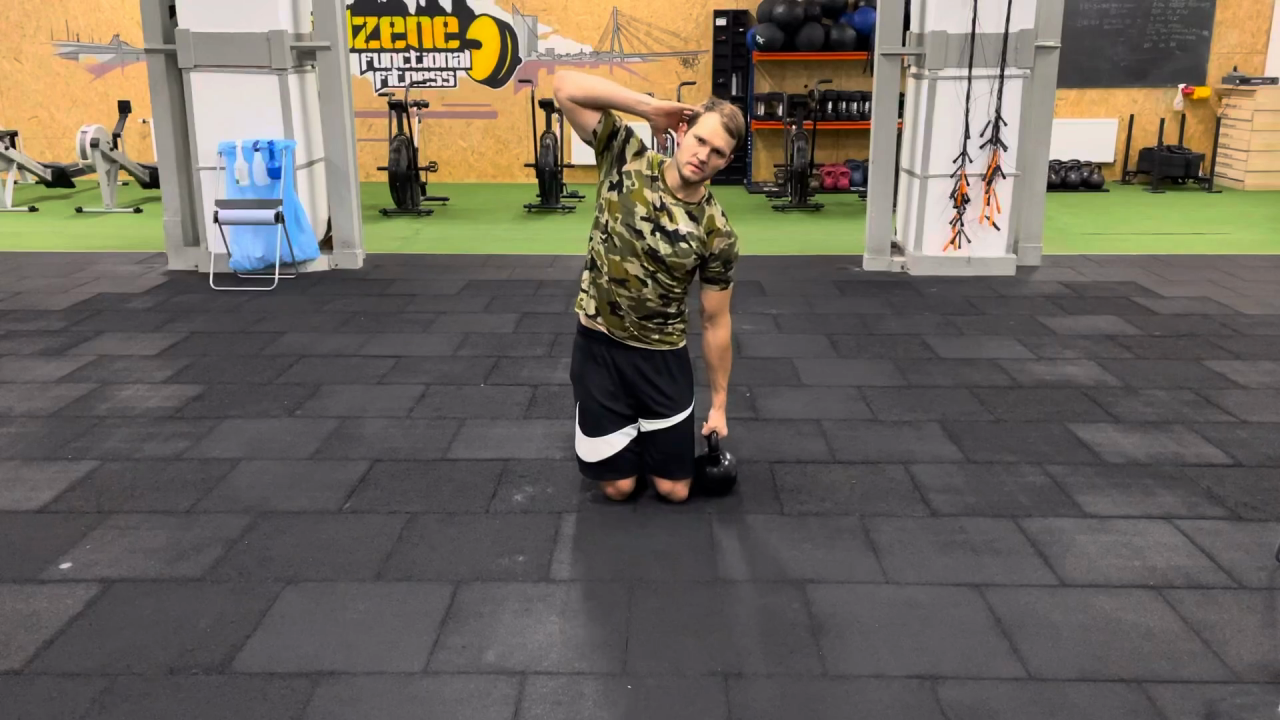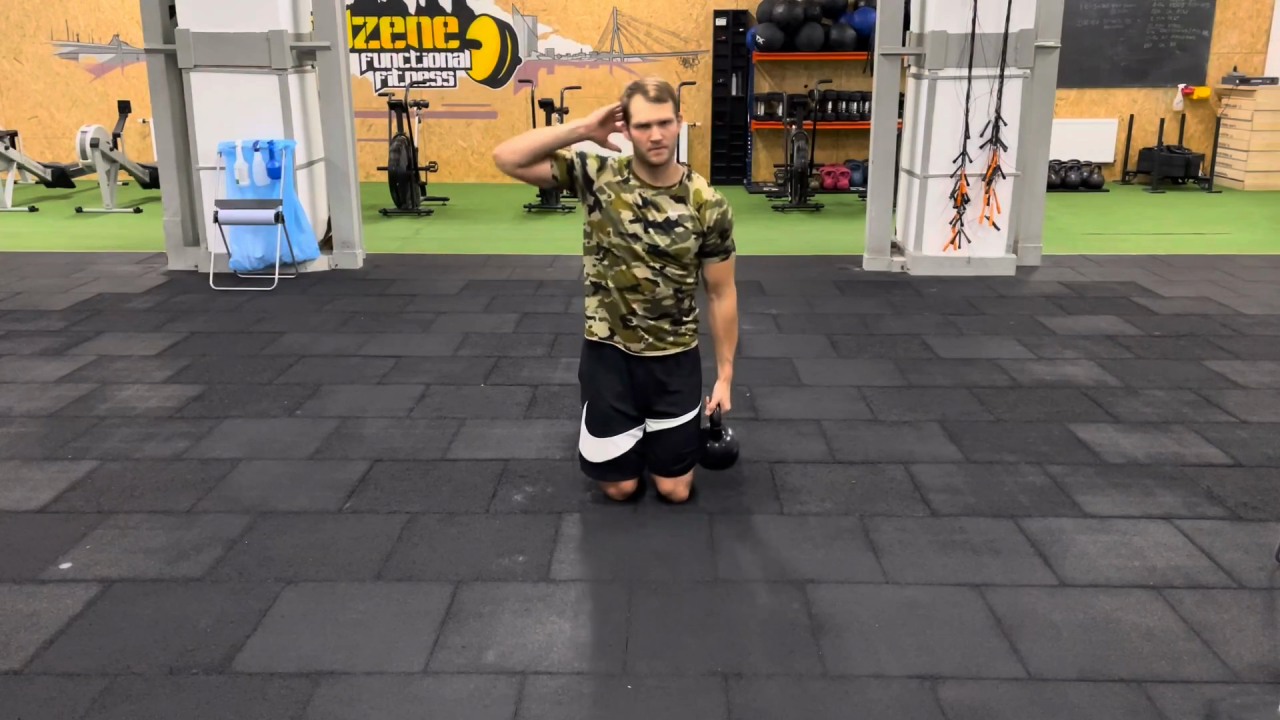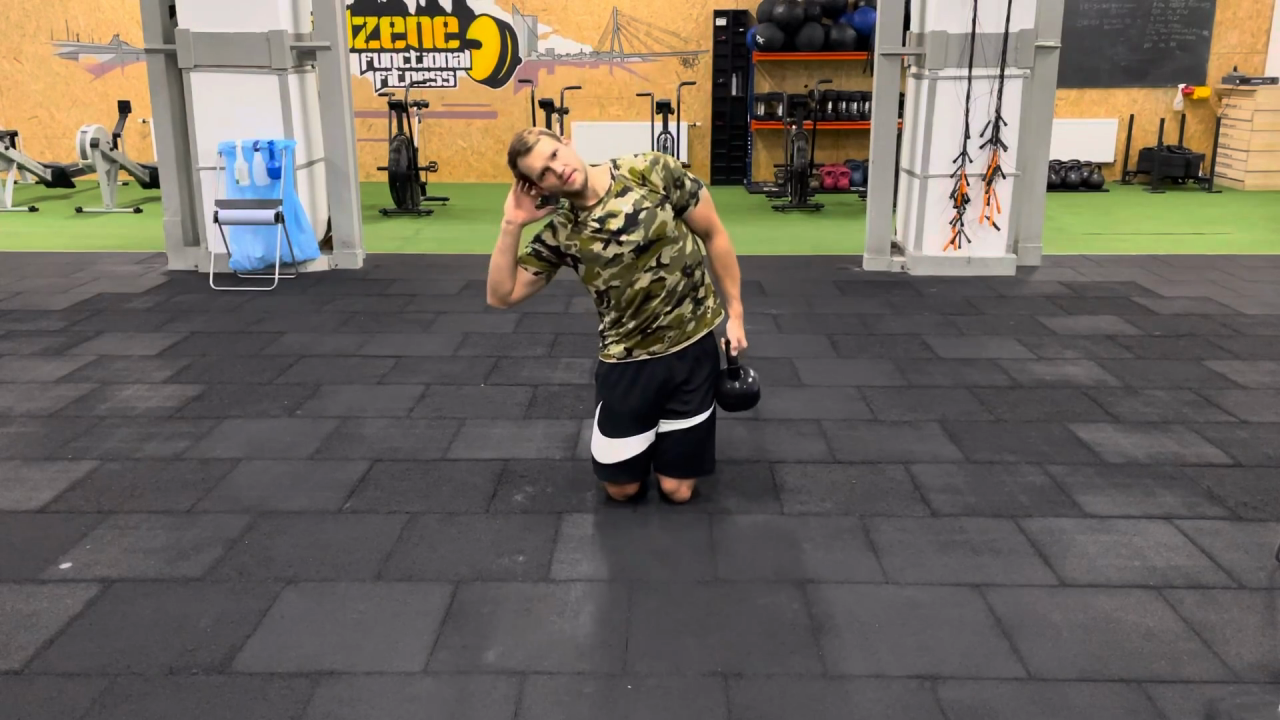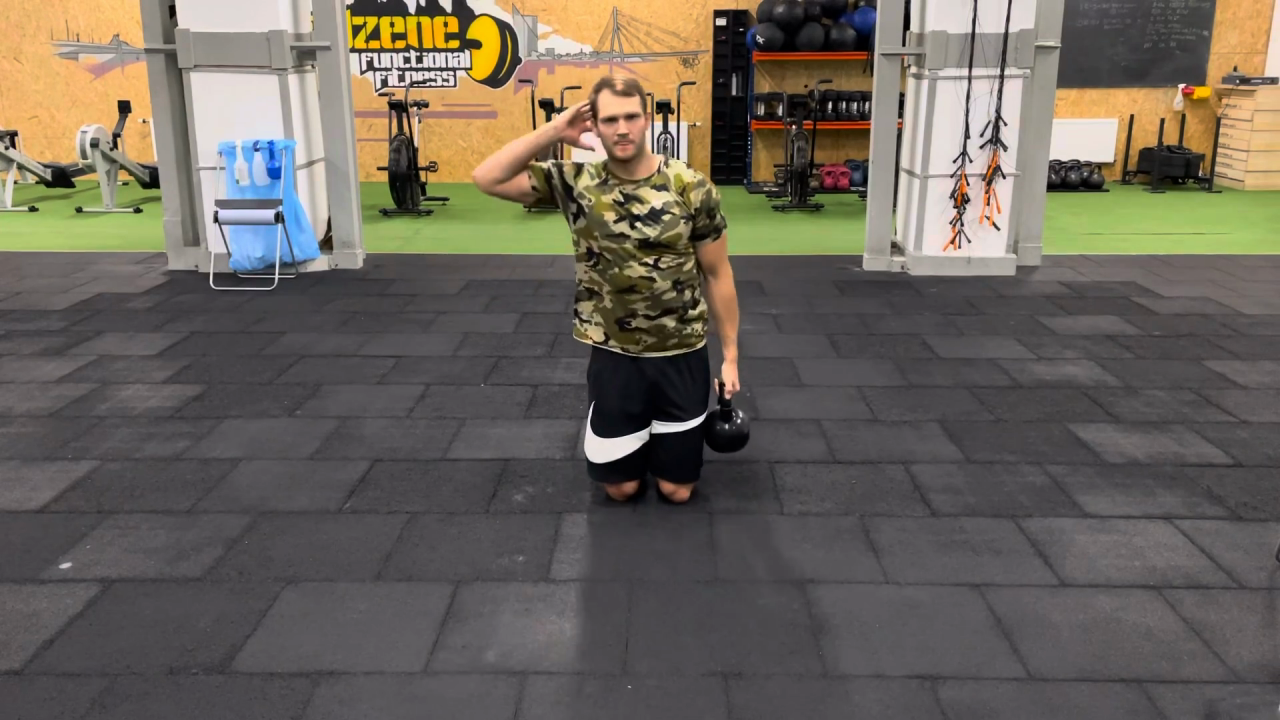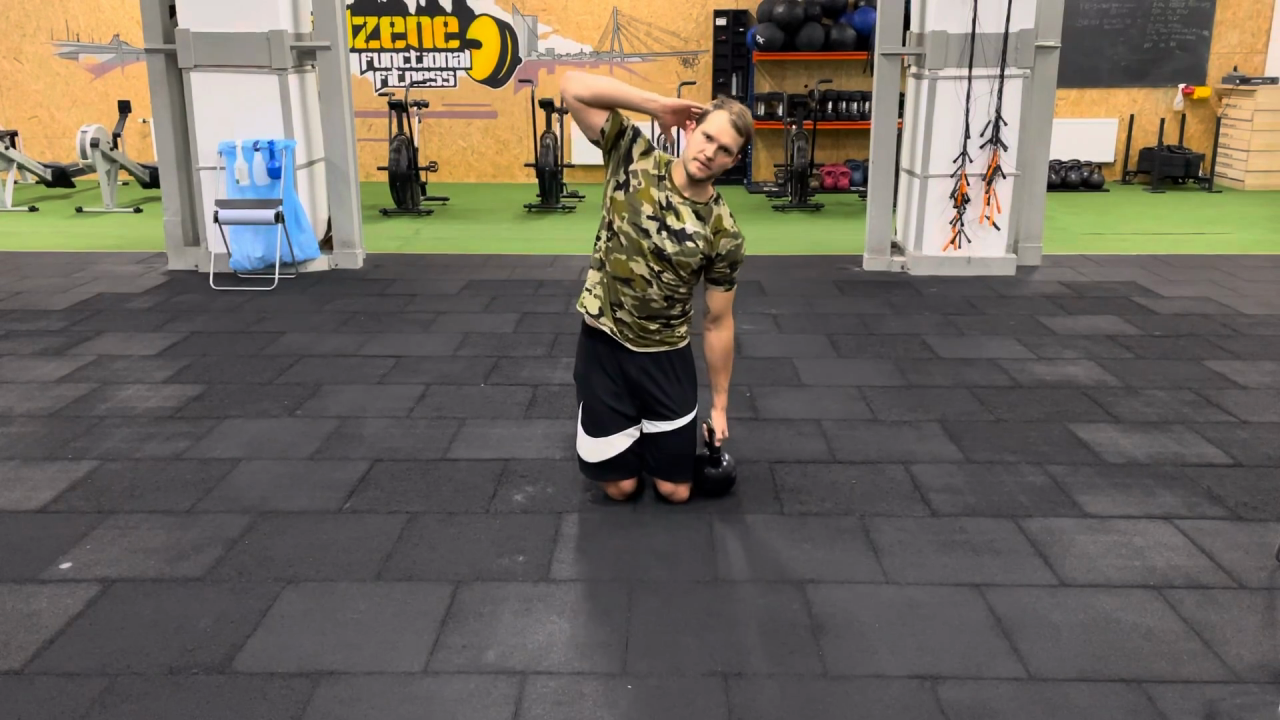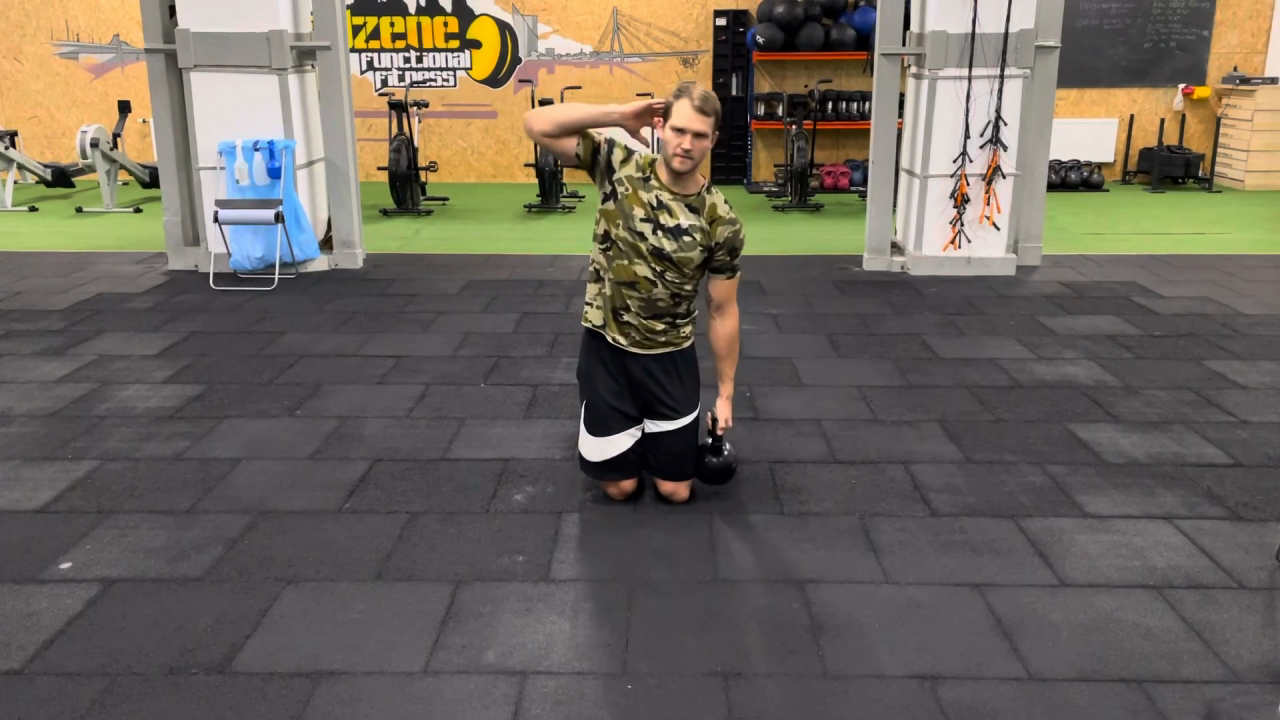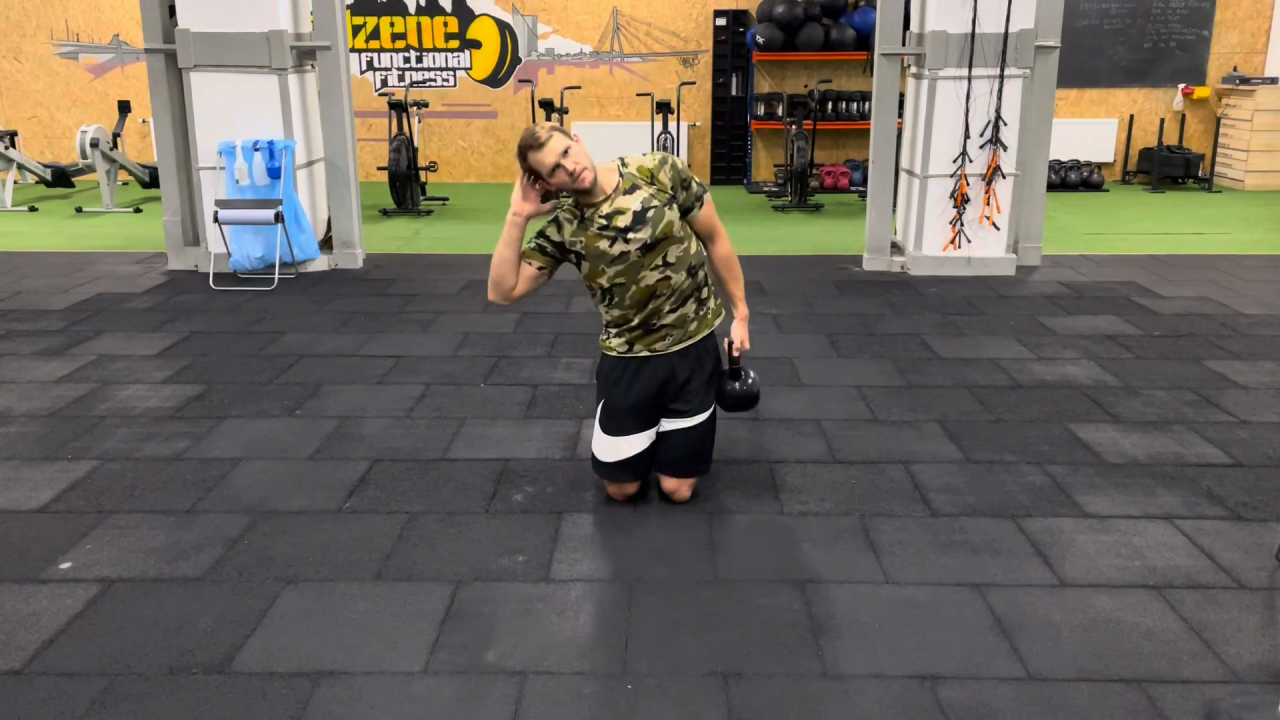
dt=0.7s
person 1, frame 1
left shoulder: (716, 234)
right shoulder: (626, 160)
left elbow: (715, 323)
right elbow: (565, 86)
left wrist: (718, 403)
right wrist: (650, 108)
left hip: (662, 353)
right hip: (599, 344)
left knee: (675, 490)
right knee: (618, 488)
left ankle: (649, 431)
right ankle: (627, 430)
person 1, frame 2
left shoulder: (707, 205)
right shoulder: (597, 173)
left elbow: (721, 294)
right elbow: (506, 158)
left wrist: (724, 375)
right wrist: (582, 129)
left hip: (674, 356)
right hip: (608, 352)
left knee: (675, 489)
right knee: (619, 487)
left ankle: (659, 432)
right ankle: (629, 431)
person 1, frame 3
left shoulder: (654, 172)
right shoulder: (558, 233)
left elbow: (713, 234)
right elbow: (501, 296)
left wrist: (734, 312)
right wrist: (512, 224)
left hip: (692, 345)
right hip: (626, 357)
left knee: (677, 490)
right knee: (621, 488)
left ankle: (666, 435)
right ankle: (643, 433)
person 1, frame 4
left shoulder: (692, 189)
right shoulder: (575, 181)
left elbow: (718, 276)
right elbow: (486, 179)
left wrist: (730, 356)
right wrist: (555, 131)
left hip: (681, 355)
right hip: (614, 355)
left knee: (676, 490)
right knee: (620, 487)
left ankle: (661, 436)
right ankle: (635, 432)
person 1, frame 5
left shoulder: (723, 232)
right shoulder: (634, 158)
left elbow: (718, 322)
right elbow: (572, 87)
left wrist: (720, 403)
right wrist: (658, 106)
left hip: (665, 354)
right hip: (603, 344)
left knee: (676, 490)
right knee: (619, 487)
left ankle: (653, 430)
right ankle: (628, 429)
person 1, frame 6
left shoulder: (721, 222)
right shoulder: (618, 164)
left elbow: (723, 312)
right elbow: (536, 124)
left wrist: (725, 392)
right wrist: (619, 116)
left hip: (670, 356)
right hip: (607, 348)
left knee: (675, 489)
right knee: (619, 486)
left ankle: (652, 432)
right ankle: (628, 433)
person 1, frame 7
left shoulder: (661, 172)
right shoulder: (562, 228)
left elbow: (715, 239)
right elbow: (502, 291)
left wrist: (740, 311)
right wrist: (518, 215)
left hip: (693, 348)
right hip: (627, 358)
left knee: (677, 489)
right knee: (621, 488)
left ankle: (667, 434)
right ankle: (643, 430)
